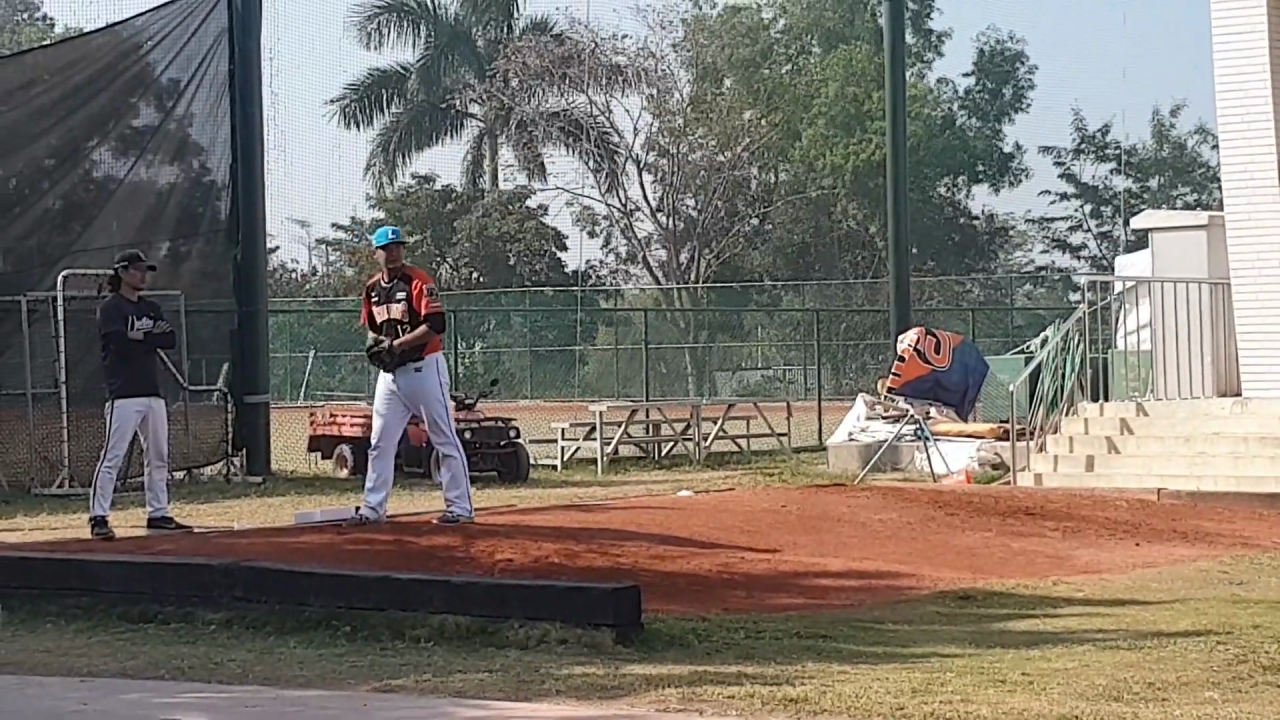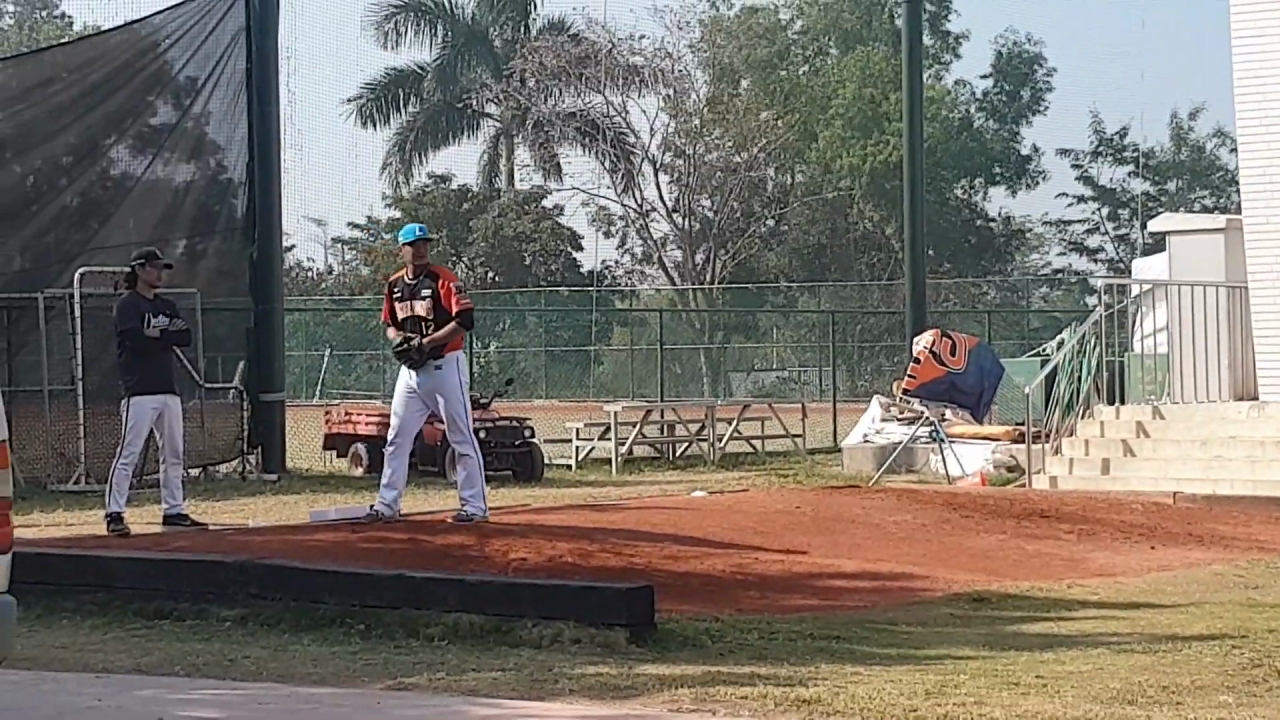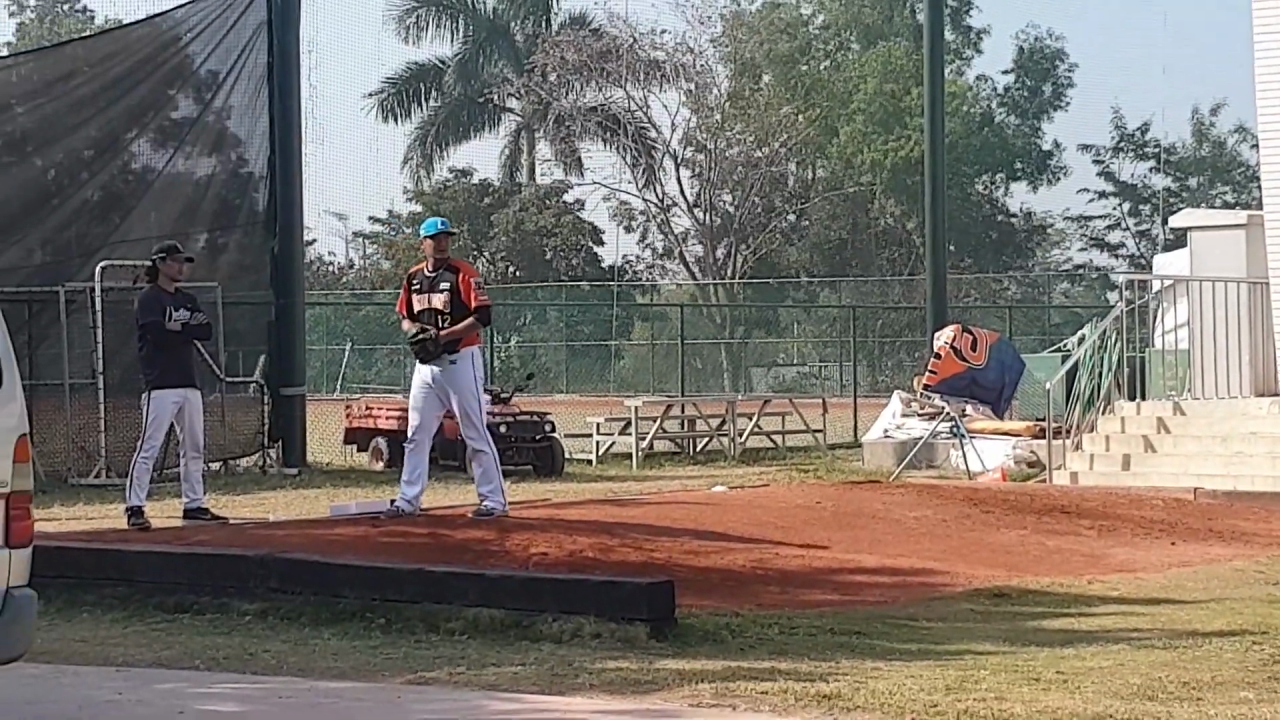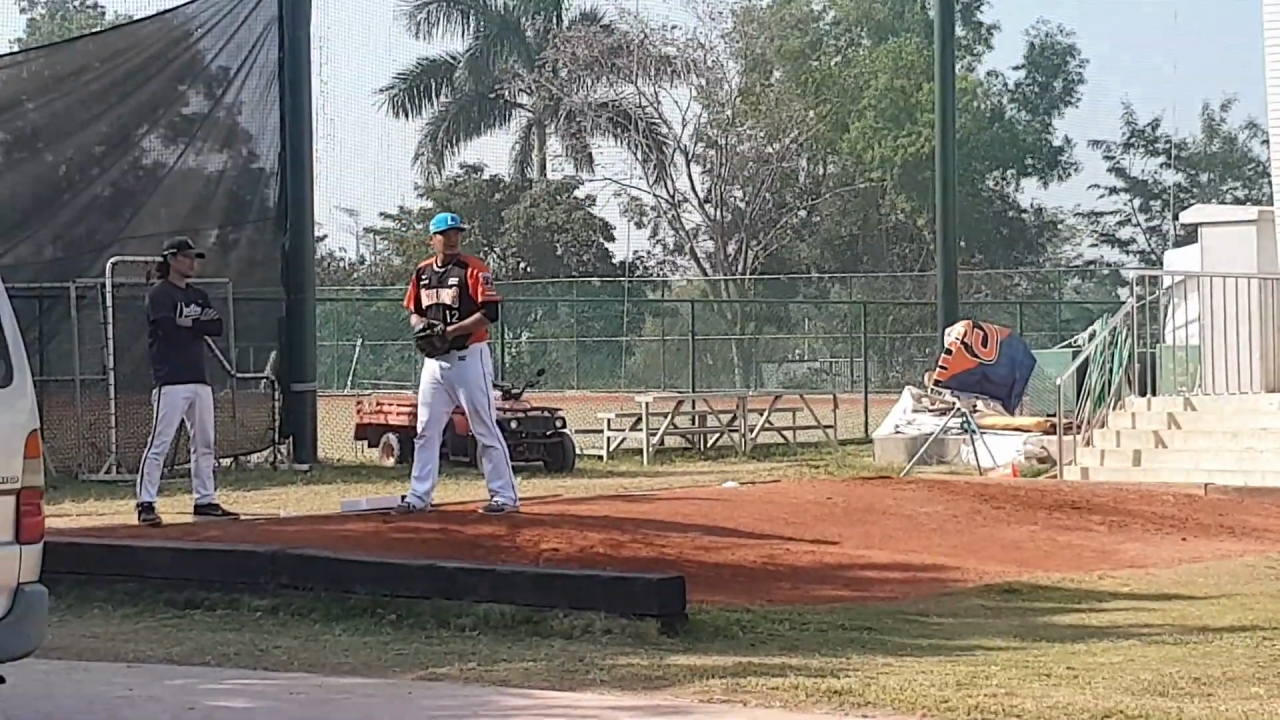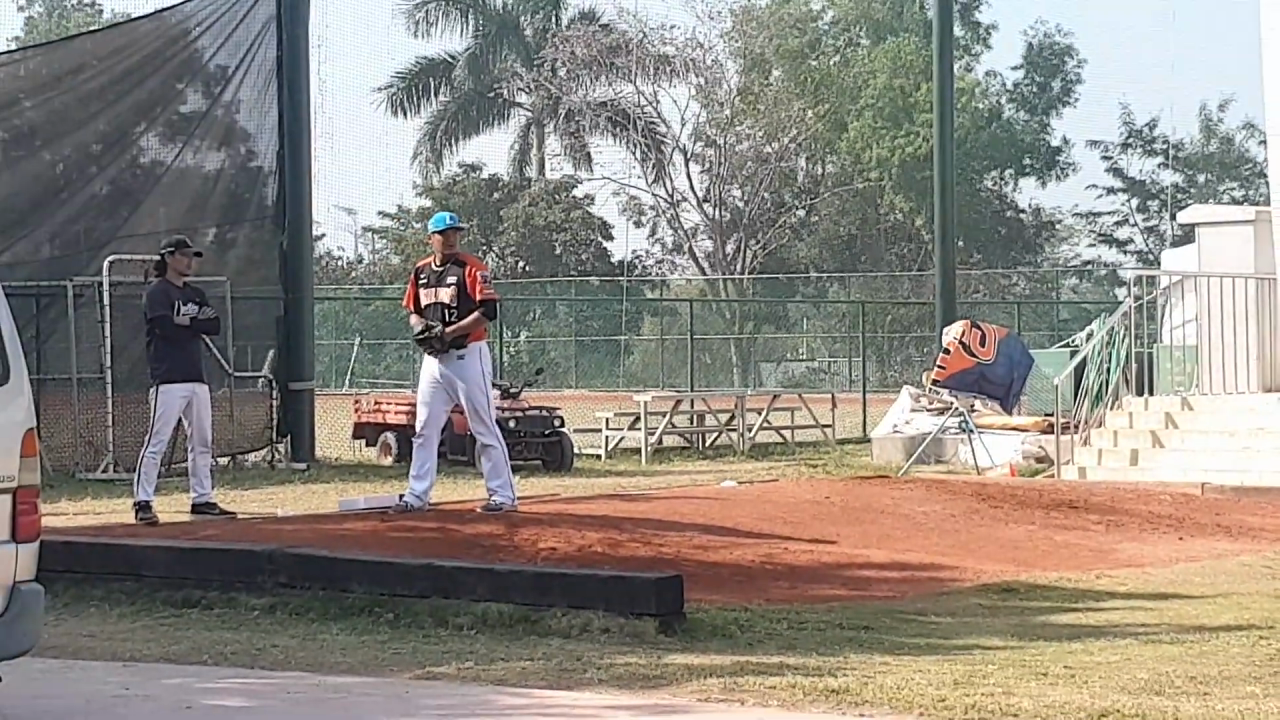
dt=0.2s
person 1, frame 1
left shoulder: (418, 281)
right shoulder: (372, 289)
left elbow: (436, 324)
left wrist: (398, 343)
right wrist: (377, 342)
left hip: (425, 368)
right hip: (391, 372)
left knee: (444, 439)
right knee: (380, 440)
left ankle: (461, 506)
right ankle: (373, 508)
person 1, frame 2
left shoulder: (445, 279)
right shoulder: (394, 285)
left elbow: (465, 321)
right elbow: (390, 326)
left wrist: (427, 342)
right wrist: (399, 338)
left hip: (445, 366)
right hip: (411, 369)
left knee: (461, 437)
right knee: (398, 437)
left ankle: (475, 505)
right ankle: (386, 505)
person 1, frame 3
left shoulder: (465, 274)
right shoulder: (413, 277)
left elbow: (482, 318)
right elbow: (405, 317)
left wrist: (443, 335)
right wrist: (414, 330)
left hip: (460, 361)
right hip: (426, 364)
left knee: (475, 433)
right knee: (417, 434)
left ankle: (494, 500)
right ankle: (408, 500)
person 1, frame 4
left shoulder: (474, 269)
right shoulder: (422, 272)
left elbow: (489, 313)
right elbow: (413, 312)
left wrist: (450, 330)
right wrist: (421, 325)
left hip: (469, 357)
right hip: (435, 360)
left knee: (484, 428)
right knee: (426, 430)
left ankle: (505, 496)
right ankle: (419, 496)
person 1, frame 5
left shoulder: (472, 268)
right shoulder: (421, 271)
left elbow: (488, 311)
right elbow: (412, 311)
left wrist: (448, 332)
right wrist: (420, 325)
left hip: (468, 356)
right hip: (433, 359)
left knee: (484, 427)
right knee: (425, 429)
left ankle: (503, 494)
right ankle: (417, 495)
person 2, frame 1
left shoulder: (152, 308)
right shoulder: (111, 307)
left elbow: (170, 340)
right elbow: (121, 344)
left wrist: (141, 337)
right wrist: (153, 338)
left hip: (153, 392)
right hip: (124, 394)
left knee: (158, 457)
right knee: (112, 457)
left ankle: (158, 514)
right ankle: (98, 517)
person 2, frame 2
left shoulder: (168, 306)
right shoulder: (127, 304)
left elbow: (186, 337)
right elbow: (137, 341)
left wrist: (157, 334)
right wrist: (168, 335)
left hip: (168, 389)
right hip: (139, 391)
left knee: (174, 454)
right knee: (128, 453)
left ankle: (174, 511)
right ankle: (114, 514)
person 2, frame 3
left shoulder: (189, 300)
right shoulder: (148, 298)
left elbow: (207, 332)
right elbow: (159, 335)
left wrist: (179, 328)
right wrist: (190, 328)
left hip: (189, 383)
right hip: (160, 385)
left knee: (194, 447)
right knee: (149, 447)
left ankle: (194, 505)
right ankle: (135, 507)
person 2, frame 4
left shoulder: (199, 296)
right shoulder: (159, 293)
left elbow: (217, 327)
right elbow: (170, 330)
left wrist: (189, 323)
right wrist: (200, 324)
left hip: (199, 379)
right hip: (171, 381)
left knee: (205, 443)
right knee: (160, 443)
left ankle: (205, 501)
right ankle: (145, 503)
person 2, frame 5
left shoulder: (197, 294)
right shoulder: (157, 292)
left elbow: (215, 326)
right elbow: (167, 329)
left wrist: (188, 322)
right wrist: (198, 324)
left hip: (197, 378)
right hip: (169, 380)
left knee: (202, 442)
right knee: (157, 442)
left ankle: (202, 500)
right ankle: (142, 503)
